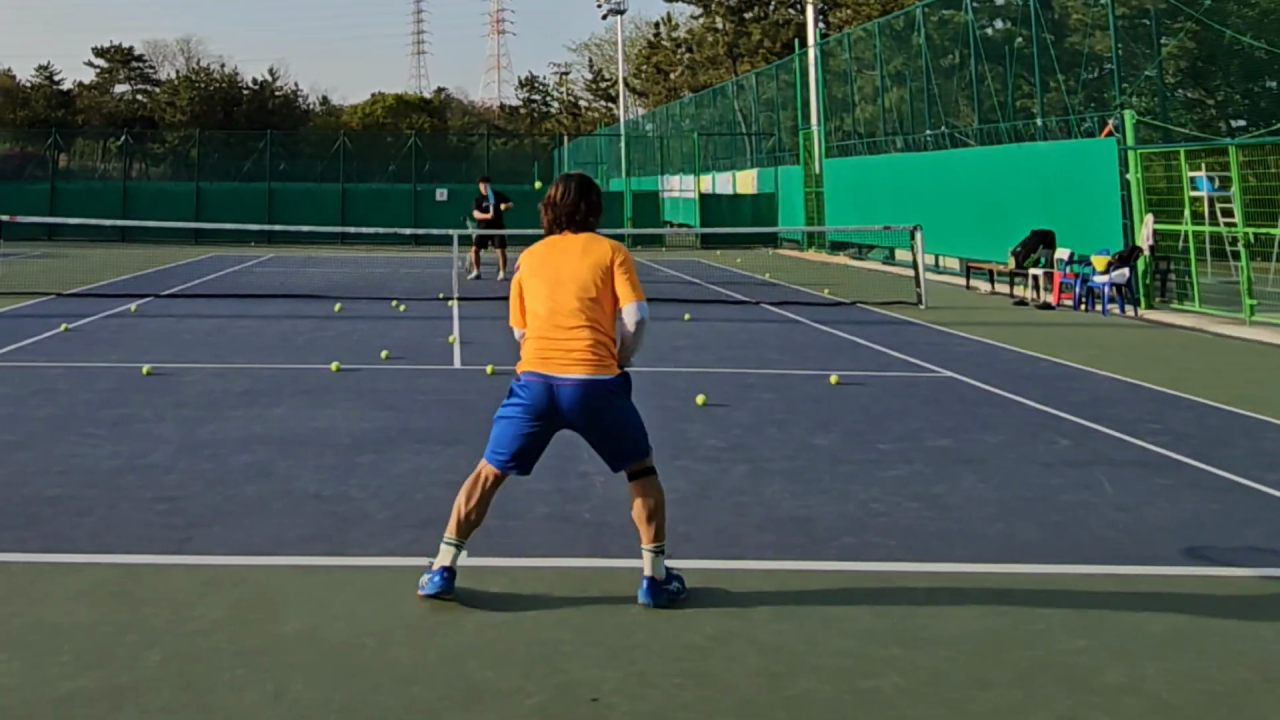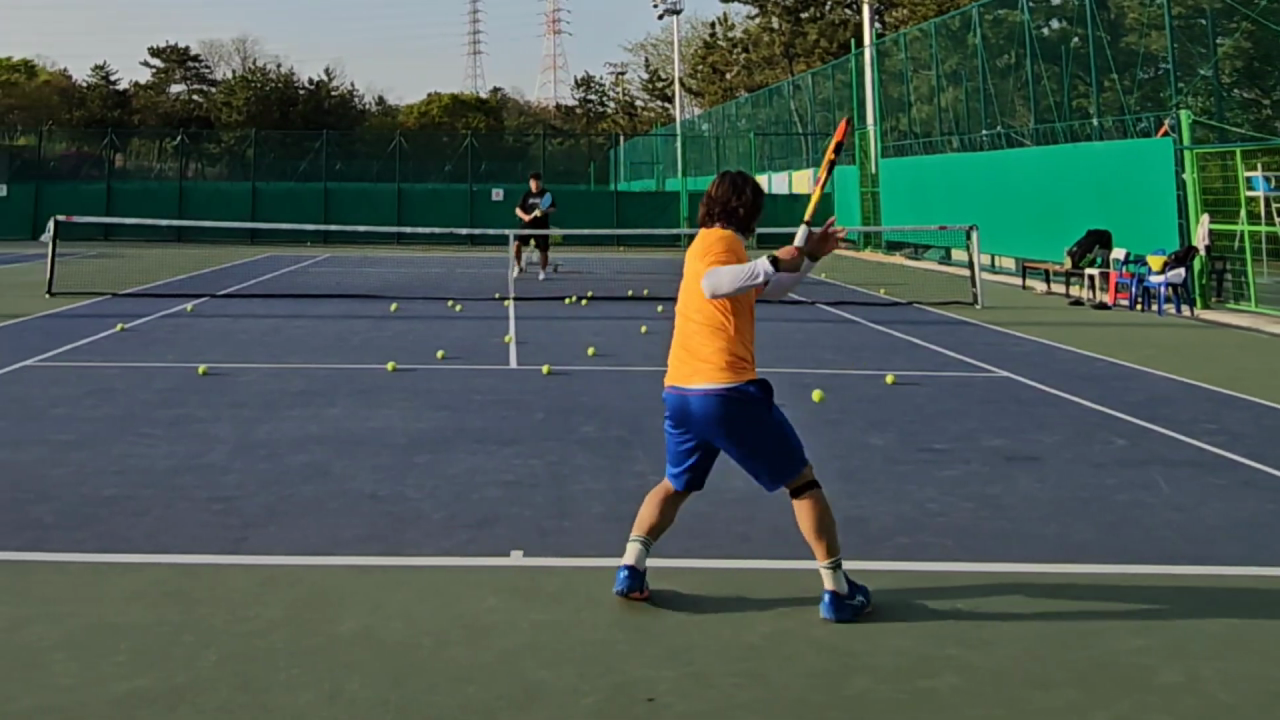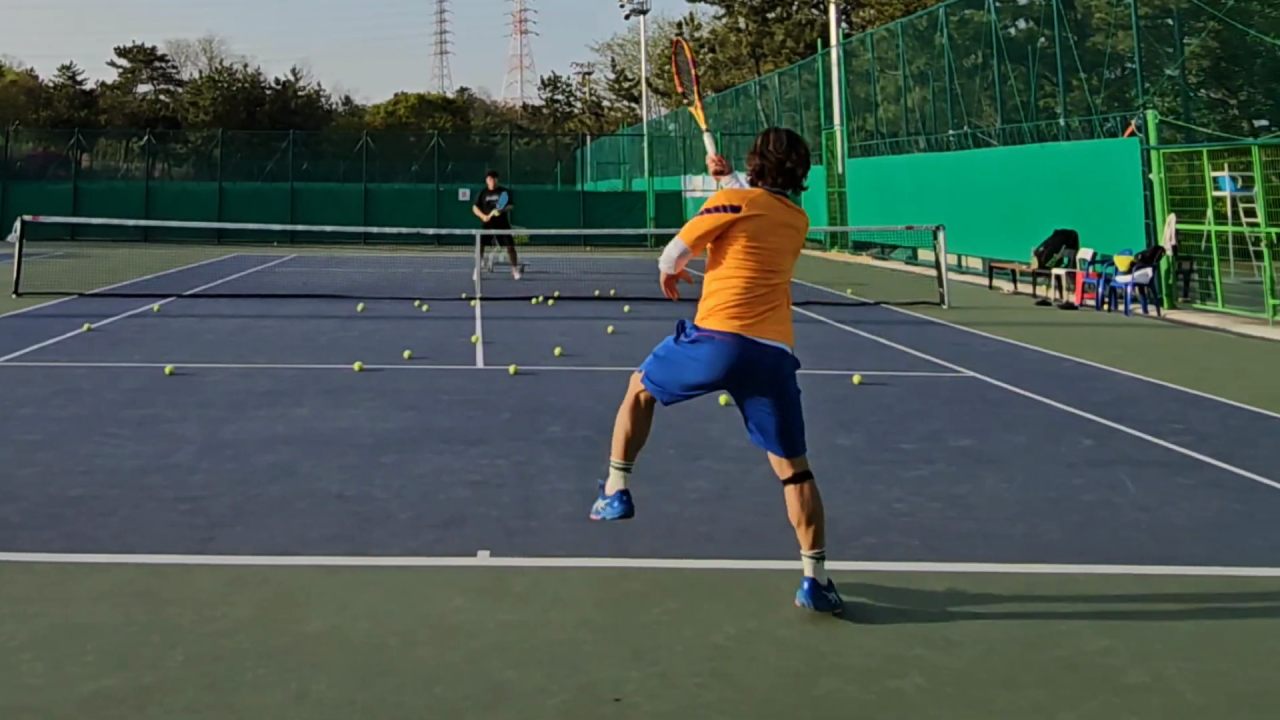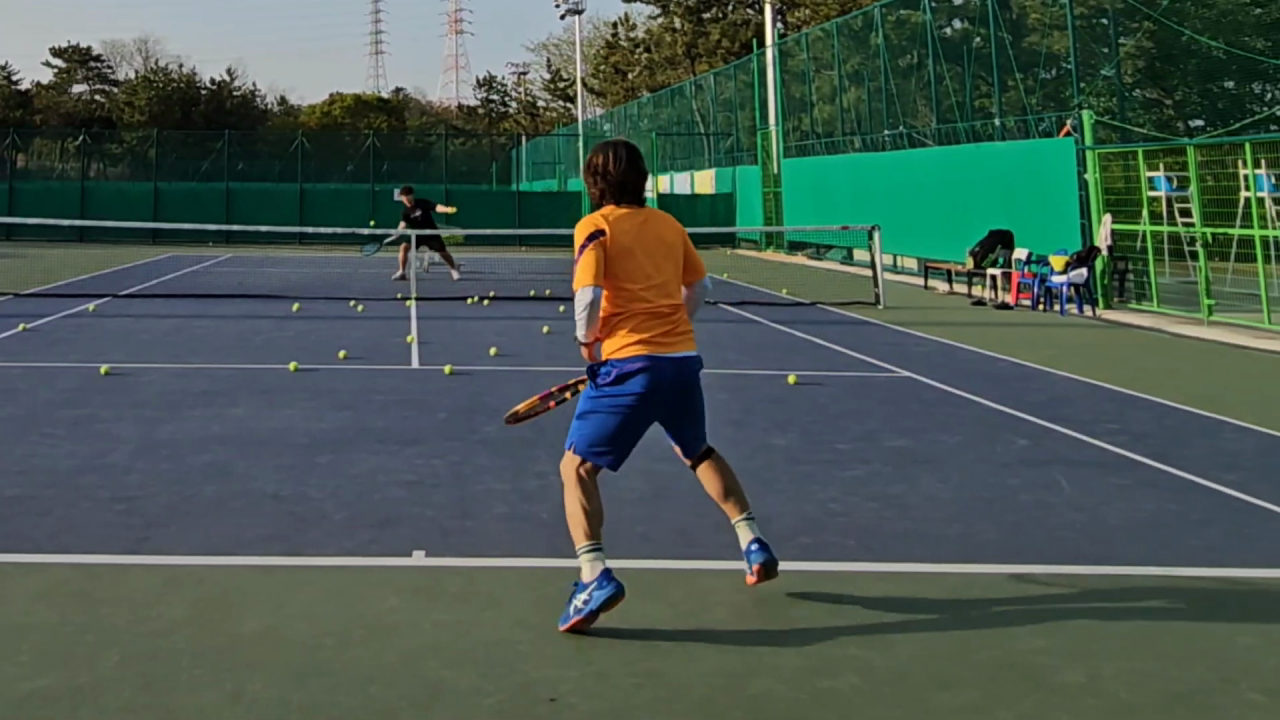
dt=0.5s
person 1, frame 1
left shoulder: (530, 257)
right shoulder: (611, 250)
right elbow: (636, 314)
right wrist: (621, 353)
left hip: (536, 381)
right hip: (595, 385)
left knee: (490, 472)
right knee: (640, 466)
left ankle: (444, 569)
right ankle: (656, 574)
person 1, frame 2
left shoulder: (704, 241)
right shoulder: (722, 239)
left elbow: (753, 292)
right elbow: (714, 284)
left wrist: (806, 257)
right wrist: (772, 264)
left hip: (680, 392)
right hip: (726, 391)
left knee: (674, 488)
right knee: (802, 481)
left ankle: (631, 566)
right ankle: (837, 590)
person 1, frame 3
left shoulder: (735, 200)
right shoulder: (798, 220)
left elbow: (677, 251)
left wrist: (667, 276)
right wrist: (730, 176)
left hip: (720, 339)
right hip: (773, 354)
left knee: (640, 390)
right knee: (794, 467)
left ankle: (616, 491)
right ankle: (816, 580)
person 1, frame 4
left shoulder: (595, 226)
right shoulder: (668, 225)
left elbow: (588, 297)
right elbow: (700, 285)
left wrist: (586, 339)
left hip: (632, 366)
right hip: (683, 360)
left knee: (576, 468)
right knee: (697, 452)
left ankle: (595, 577)
right ankle: (753, 544)
